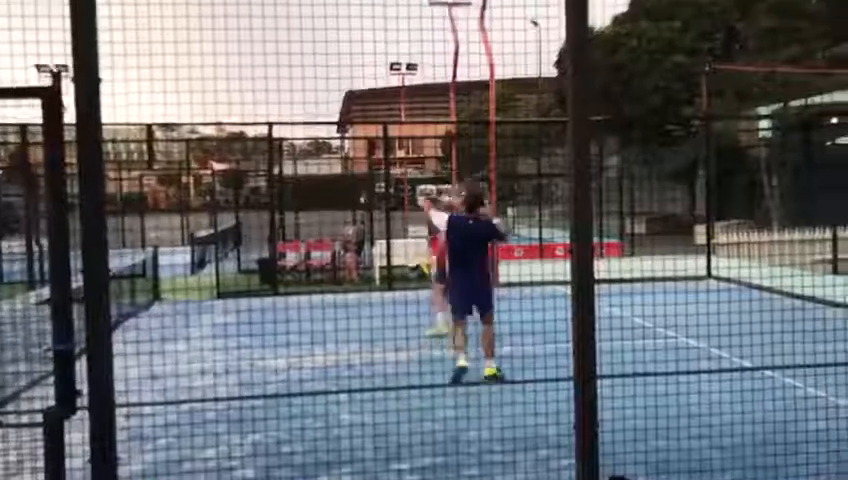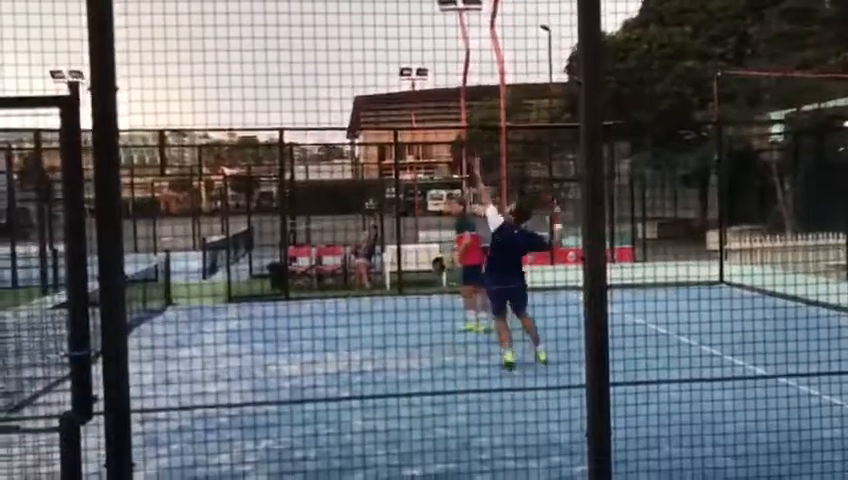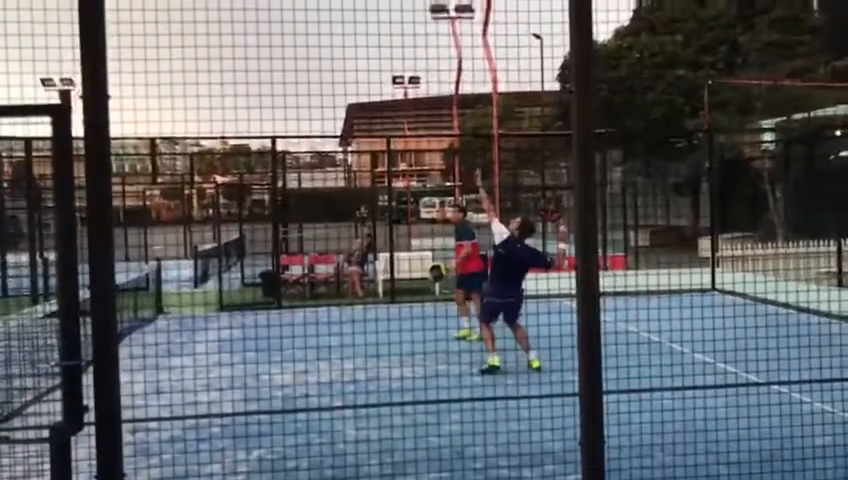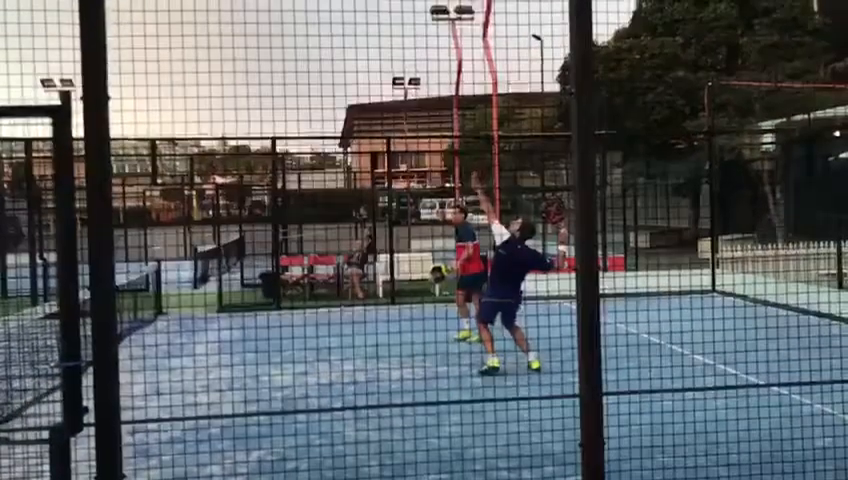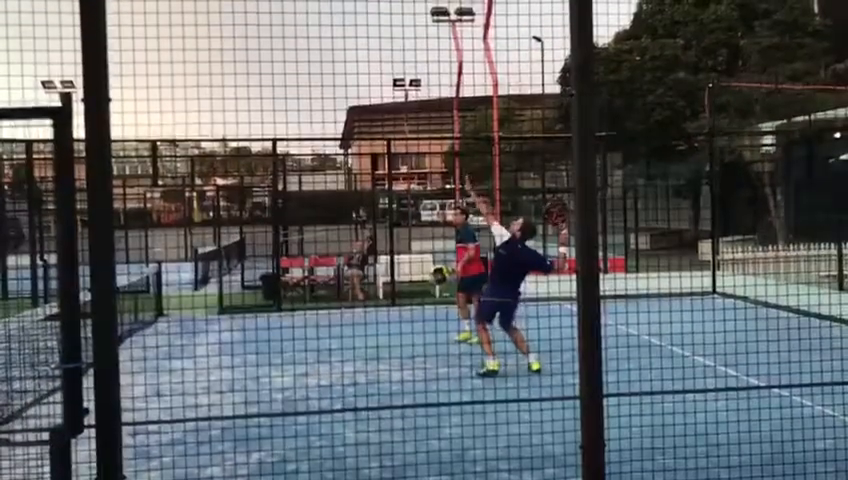
dt=0.4s
person 1, frame 1
left shoulder: (451, 221)
right shoulder: (486, 226)
right elbow: (502, 237)
left hip: (457, 282)
right hip: (481, 281)
left knee: (459, 324)
right knee: (488, 322)
left ankle: (461, 361)
right ankle: (490, 368)
person 1, frame 2
left shoulder: (499, 226)
right shoulder: (528, 237)
left elbow: (485, 200)
right elbow: (552, 243)
left wrist: (477, 175)
left hip: (495, 283)
right hip: (516, 283)
left knee: (500, 318)
right knee: (522, 315)
left ankle: (508, 355)
right ankle: (540, 350)
person 1, frame 3
left shoulder: (504, 239)
right shoulder: (531, 253)
left elbow: (490, 211)
right elbow: (554, 263)
left wrist: (480, 186)
left hip: (495, 295)
right hip: (514, 296)
left knee: (485, 323)
right knee: (513, 324)
left ankle: (493, 360)
right ankle: (532, 358)
person 1, frame 4
left shoulder: (504, 240)
right shoulder: (531, 255)
left elbow: (489, 212)
right elbow: (555, 266)
left wrist: (478, 189)
left hip: (494, 294)
right hip: (513, 296)
left knee: (482, 323)
right knee: (511, 325)
left ankle: (492, 360)
right ankle: (532, 358)
person 1, frame 5
left shoulder: (505, 240)
right shoulder: (531, 255)
left elbow: (488, 215)
right elbow: (553, 269)
left wrist: (473, 195)
left hip: (492, 295)
right hip: (511, 296)
left knee: (481, 323)
right knee: (508, 325)
left ankle: (491, 362)
right ankle: (532, 359)
person 2, frame 1
left shoulder: (436, 220)
right shoulder: (434, 221)
left elbow: (442, 240)
left wrist: (436, 258)
left knee: (437, 292)
right knee: (440, 292)
left ankle: (441, 326)
person 2, frame 2
left shoulder: (464, 220)
right shoulder: (461, 220)
left elbow: (467, 240)
left wrist: (458, 253)
right wrist: (458, 253)
left hip: (474, 262)
right hip: (469, 262)
left knee: (479, 292)
right knee: (466, 292)
left ankle: (484, 323)
right ankle: (472, 322)
person 2, frame 3
left shoulder: (465, 228)
right shoulder: (460, 227)
left elbow: (468, 249)
left wrist: (457, 261)
right wrist: (456, 262)
left hip: (474, 270)
right hip: (465, 270)
left knee: (476, 300)
right knee: (460, 298)
right ankle: (466, 329)
person 2, frame 4
left shoulder: (466, 229)
right shoulder: (459, 229)
left elbow: (469, 251)
left wrist: (459, 262)
right wrist: (457, 264)
left hip: (474, 271)
right hip: (466, 271)
left knee: (476, 301)
right knee: (460, 300)
right ankle: (466, 330)
person 2, frame 5
left shoulder: (467, 231)
right shoulder: (459, 231)
left elbow: (471, 252)
left wrist: (461, 264)
right wrist: (458, 265)
left hip: (474, 272)
right hip: (466, 273)
left knee: (476, 302)
right knee: (461, 301)
right ankle: (467, 332)
